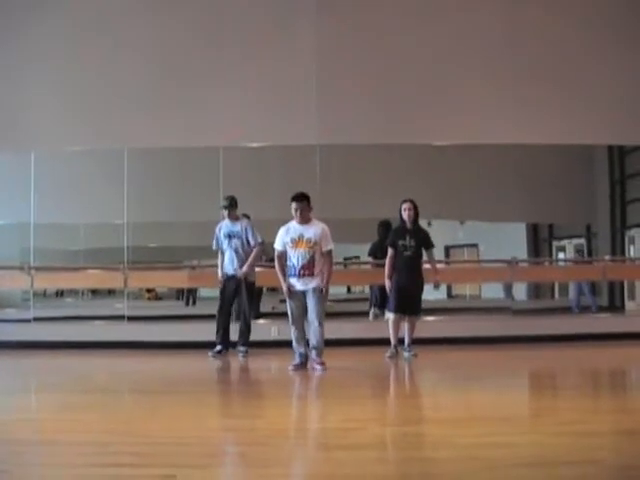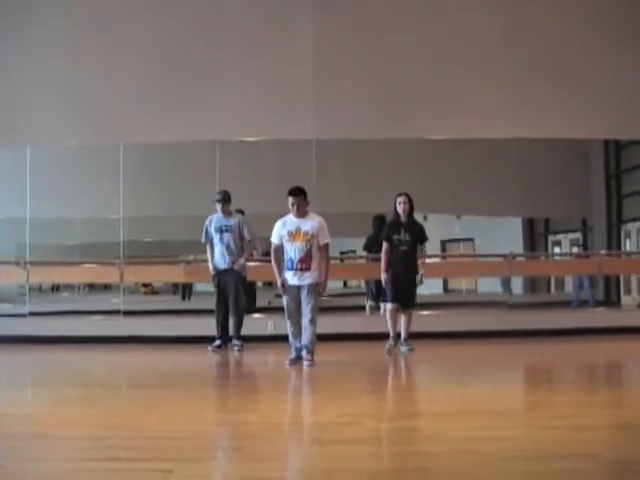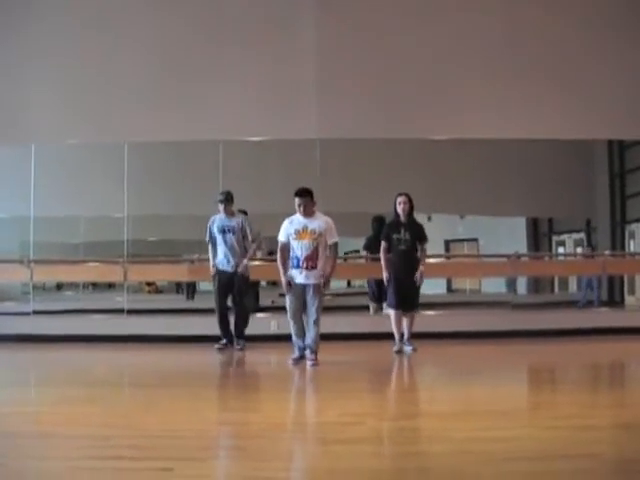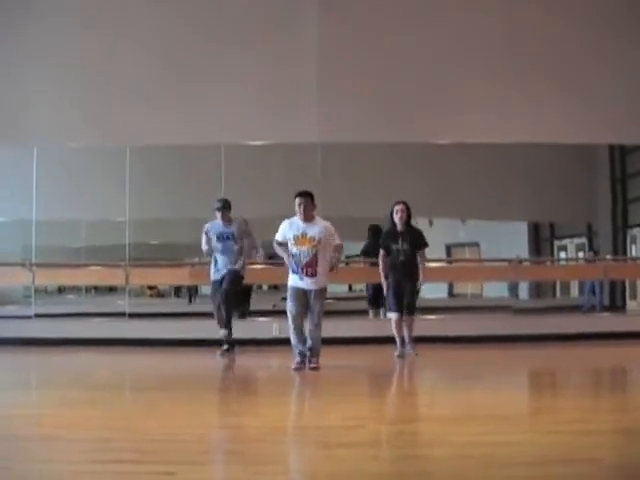
dt=0.3s
person 1, frame 1
left shoulder: (321, 229)
right shoulder: (285, 231)
left elbow: (328, 257)
right elbow: (279, 258)
left wrist: (326, 283)
right wrist: (284, 283)
left hip: (315, 284)
right hip: (293, 285)
left knee: (316, 320)
right knee: (296, 323)
left ankle: (316, 356)
right ankle: (300, 358)
person 1, frame 2
left shoulder: (318, 222)
right shoulder: (281, 224)
left elbow: (324, 251)
right elbow: (275, 252)
left wrist: (324, 277)
right wrist: (278, 277)
left hip: (311, 279)
right hip: (289, 279)
left knee: (309, 316)
right knee: (292, 317)
left ankle: (307, 352)
right ankle: (296, 351)
person 1, frame 3
left shoulder: (325, 222)
right shoulder: (289, 223)
left elbow: (333, 249)
right elbow: (282, 251)
left wrist: (329, 273)
right wrist: (283, 275)
left hip: (316, 278)
right hip: (294, 279)
left knee: (313, 316)
right knee: (294, 315)
left ankle: (311, 351)
right ankle: (299, 350)
person 1, frame 4
left shoulder: (325, 227)
right shoulder: (287, 225)
left elbow: (338, 247)
right elbow: (277, 243)
left wrist: (335, 259)
right wrist: (284, 252)
left hip: (317, 284)
right hip: (295, 283)
left knee: (315, 322)
right knee: (294, 319)
left ankle: (314, 356)
right ankle: (300, 355)
person 2, frame 1
left shoulder: (246, 225)
right shoulder: (220, 227)
left elbow: (257, 247)
right elbow: (220, 251)
left wrist: (246, 267)
right wrist: (220, 269)
left hip: (245, 274)
right hip: (228, 274)
left knee: (245, 310)
right knee: (223, 309)
left ankle: (243, 344)
right ankle: (222, 344)
person 2, frame 2
left shoulder: (238, 220)
right shoulder: (211, 221)
left elbow: (248, 242)
right elbow: (208, 244)
left wrist: (242, 260)
right wrist: (210, 263)
left hip: (234, 267)
right hip: (218, 268)
left knee: (236, 303)
right knee: (220, 304)
left ankle: (237, 338)
right ankle: (221, 338)
person 2, frame 3
left shoulder: (241, 220)
right shoulder: (214, 221)
left elbow: (252, 243)
right elbow: (211, 244)
left wrist: (246, 261)
right wrist: (212, 263)
left hip: (238, 268)
right hip: (220, 269)
left knee: (240, 304)
right knee: (220, 303)
left ankle: (239, 337)
right ankle: (226, 337)
person 2, frame 4
left shoulder: (240, 225)
right shoulder: (210, 227)
left elbow: (250, 240)
right elbow: (205, 248)
left wrist: (243, 259)
right wrist: (206, 246)
left hip: (234, 269)
right hip: (217, 272)
left knee: (225, 293)
right knee: (218, 306)
left ankle: (226, 328)
right ankle: (228, 342)
person 3, frame 1
left shoulder: (422, 233)
right shoulder: (396, 232)
left elbow: (430, 256)
right elbow: (390, 256)
left wrist: (436, 275)
right wrist: (387, 277)
left hip: (416, 278)
right hip: (398, 277)
left knee: (412, 313)
right knee: (394, 313)
left ankle: (408, 346)
right ankle: (393, 346)
person 3, frame 2
left shoulder: (417, 227)
right shoulder: (390, 226)
left elbow: (421, 250)
right elbow: (385, 250)
left wrist: (421, 270)
right wrist: (383, 271)
left hip: (411, 271)
right hip: (394, 271)
left knee: (408, 307)
right knee: (392, 304)
left ankle: (404, 340)
right ankle: (392, 338)
person 3, frame 3
left shoulder: (417, 227)
right shoulder: (390, 226)
left elbow: (422, 250)
right elbow: (383, 250)
left wrist: (420, 269)
right wrist: (384, 269)
left hip: (412, 272)
right hip: (394, 272)
left knee: (410, 308)
right knee: (395, 307)
left ankle: (407, 340)
right ankle: (398, 341)
person 3, frame 4
left shoulder: (416, 233)
right shoulder: (388, 234)
left elbow: (422, 256)
right elbow: (382, 258)
left wrist: (421, 275)
right wrist: (383, 277)
left hip: (411, 278)
right hip: (394, 277)
left knee: (409, 313)
right knee: (395, 314)
left ankle: (409, 341)
right ankle: (399, 345)
